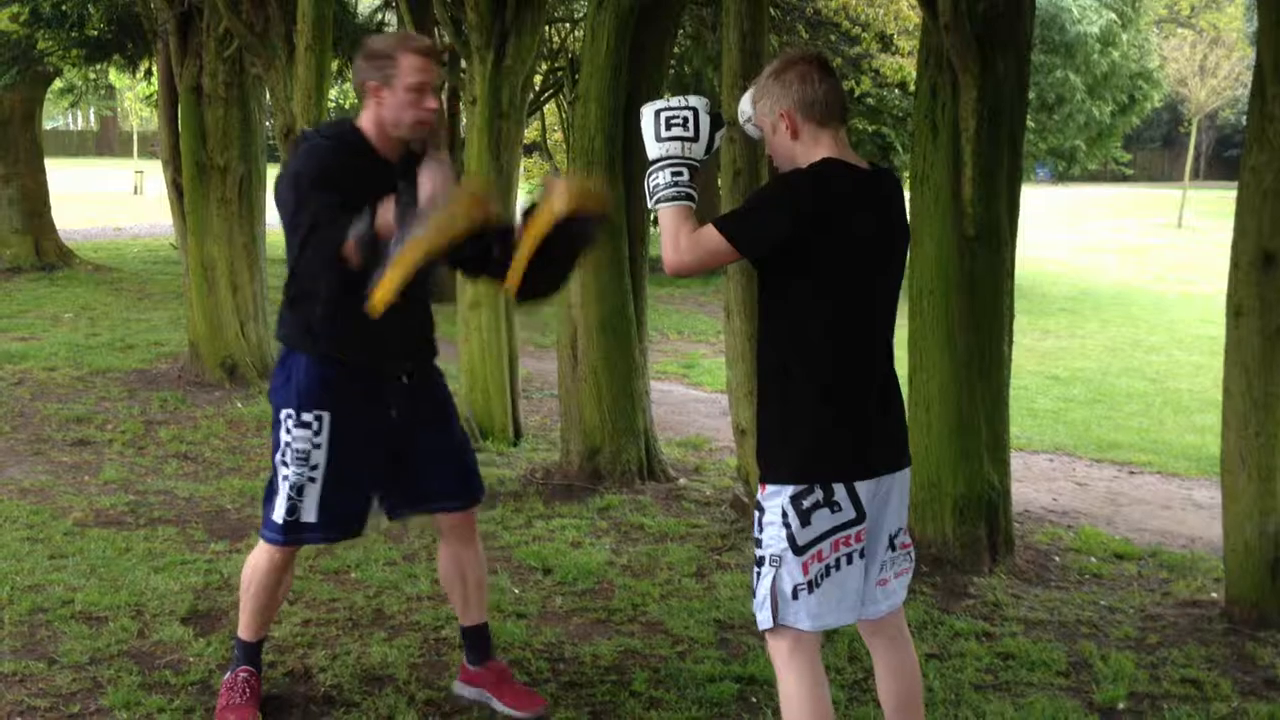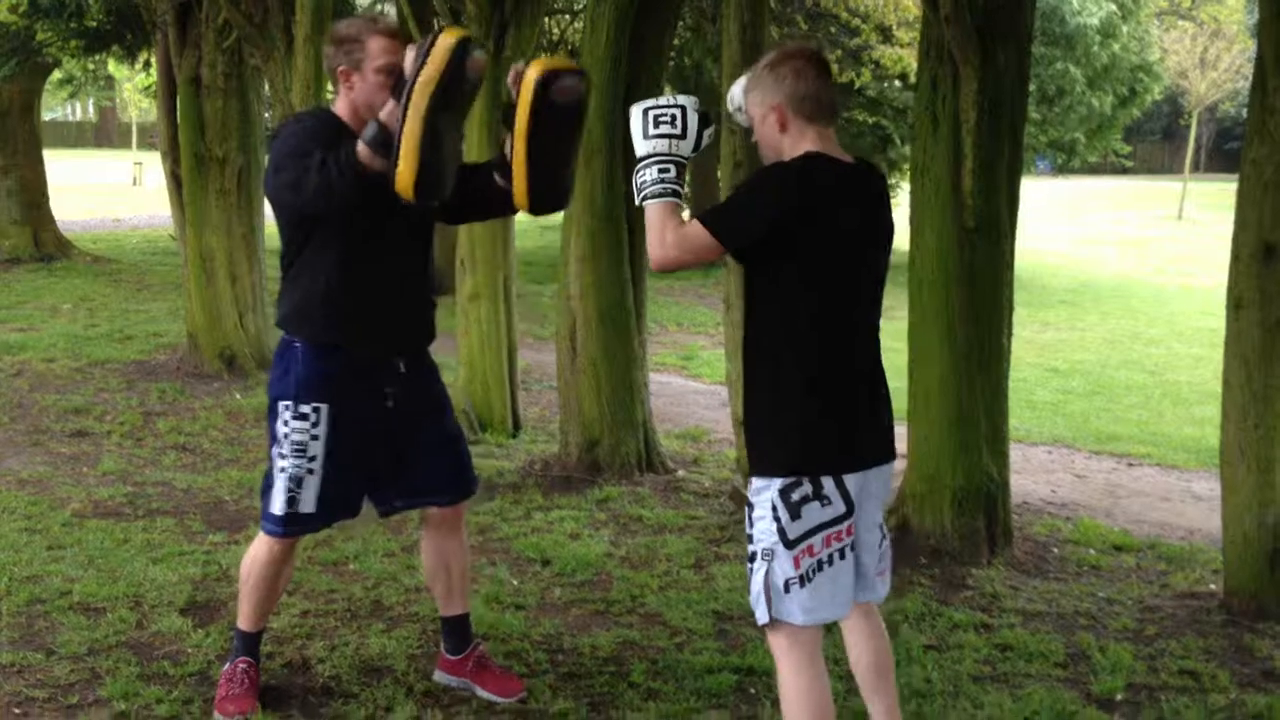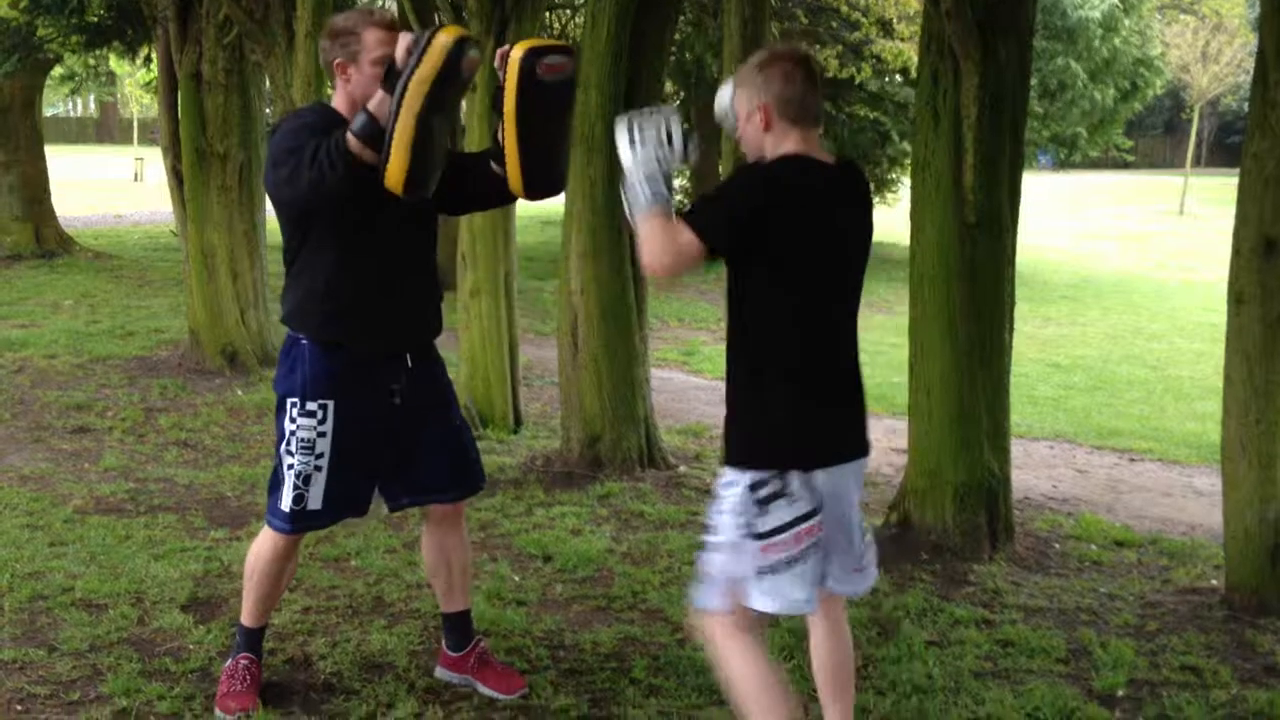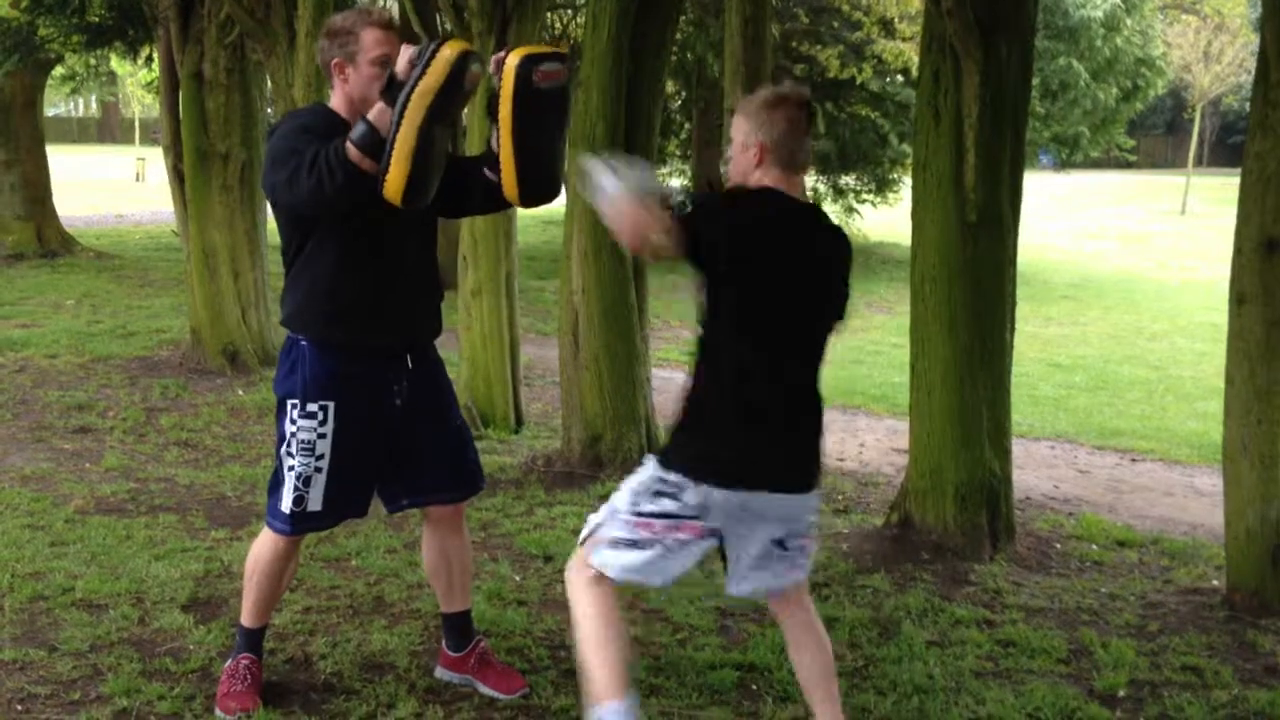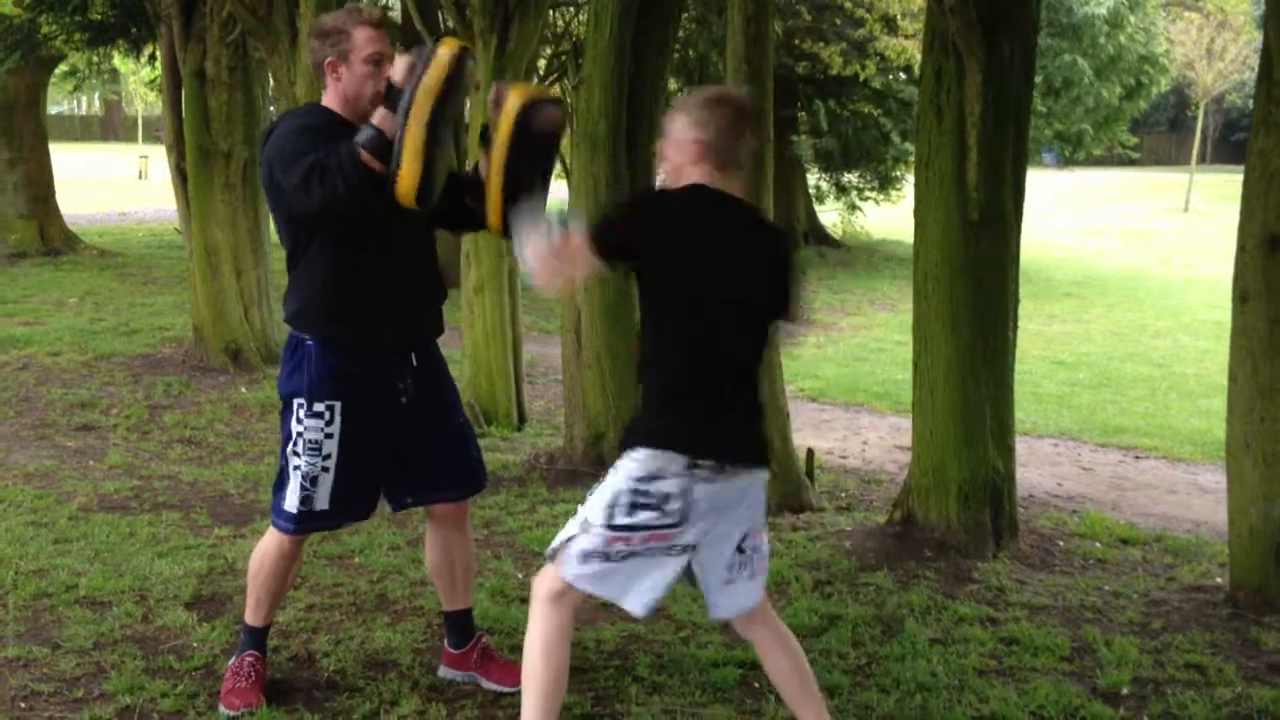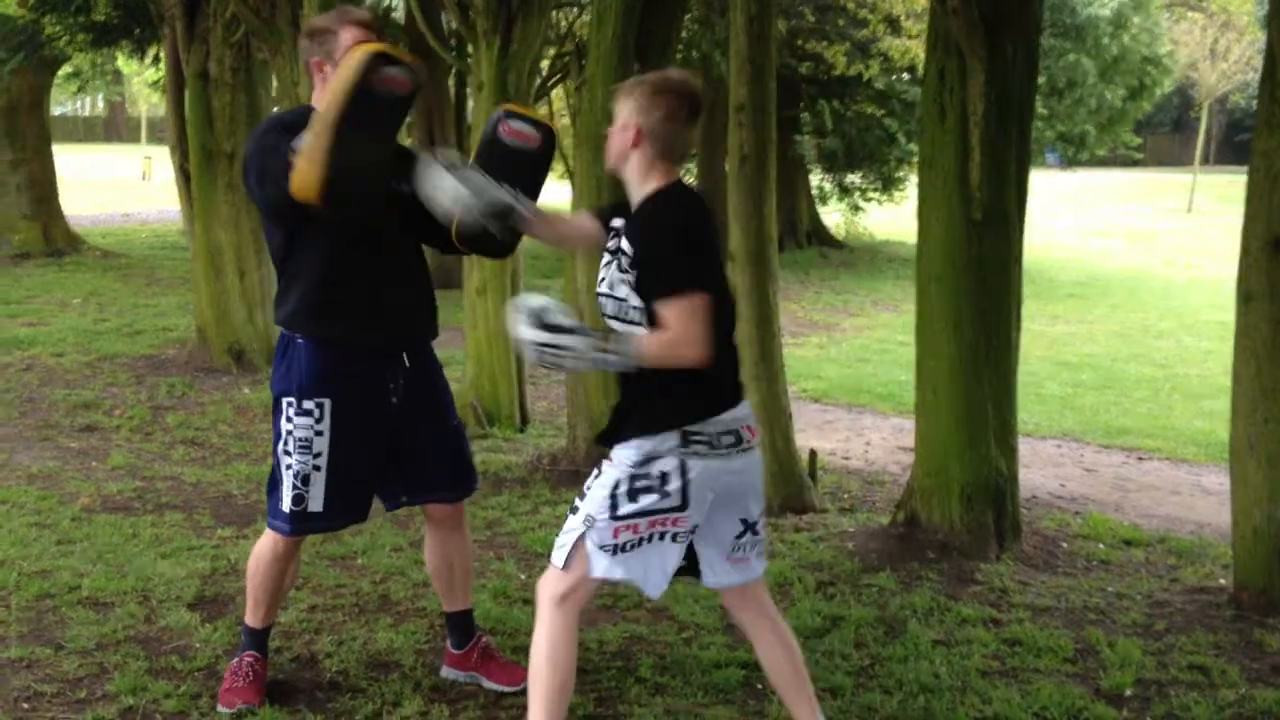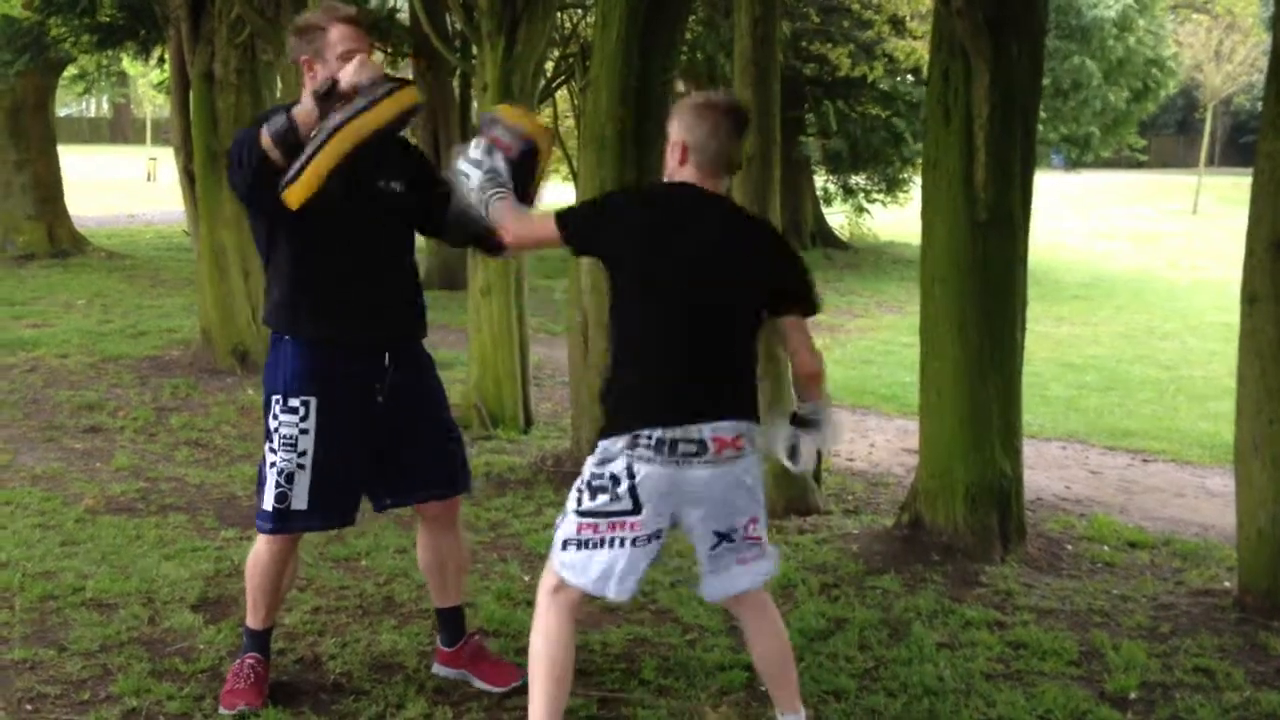
dt=0.2s
person 1, frame 1
left shoulder: (424, 171)
right shoulder: (319, 159)
left elbow: (483, 251)
right elbow: (315, 259)
right wrist: (406, 211)
left hip: (406, 374)
right hip: (324, 374)
left knee: (458, 512)
right knee: (284, 535)
person 1, frame 2
right shoulder: (302, 142)
left elbow: (488, 193)
right elbow: (339, 189)
right wrist: (402, 107)
left hip: (404, 363)
right hip: (322, 366)
left knee: (446, 504)
right knee: (285, 525)
left ankle: (458, 654)
right ankle: (242, 663)
person 1, frame 3
right shoulder: (299, 137)
left elbow: (494, 181)
right elbow: (329, 179)
right wrist: (394, 95)
left hip: (410, 357)
right hip: (327, 362)
left knee: (446, 502)
right knee: (291, 521)
left ankle: (459, 650)
right ankle: (244, 657)
person 1, frame 4
right shoulder: (297, 138)
left elbow: (491, 186)
right elbow: (327, 185)
right wrist: (393, 105)
left hip: (410, 358)
right hip: (327, 363)
left knee: (447, 503)
right knee: (290, 521)
left ankle: (460, 650)
right ankle: (244, 658)
person 1, frame 5
left shoulder: (401, 141)
right shoulder: (296, 137)
left elbow: (469, 206)
right elbow: (331, 189)
right wrist: (395, 109)
left hip: (412, 356)
right hip: (331, 360)
left knee: (450, 500)
right knee: (294, 521)
left ankle: (462, 647)
right ankle: (249, 654)
person 1, frame 6
right shoulder: (280, 138)
left elbow: (449, 231)
left hip: (406, 358)
right hip: (321, 361)
left knee: (446, 502)
right knee: (291, 522)
left ankle: (464, 647)
right ankle: (250, 655)
person 1, frame 7
left shoulder: (389, 150)
right shoulder: (276, 135)
left elbow: (455, 217)
right elbow: (249, 171)
right wrist: (329, 99)
left hip: (398, 357)
right hip: (312, 361)
left knee: (438, 502)
right knee: (282, 523)
left ankle: (454, 644)
right ankle: (253, 657)
person 2, frame 1
left shoulder: (803, 195)
right shoulder: (882, 191)
left elbow: (680, 256)
left wrist: (671, 164)
left hip: (814, 461)
right hip: (879, 451)
left knee: (791, 637)
right knee: (883, 622)
person 2, frame 2
left shoulder: (785, 189)
right shoulder: (868, 186)
left elbow: (666, 252)
left wrist: (658, 162)
right wrist: (761, 108)
left hip: (801, 453)
right hip: (864, 443)
left knee: (792, 631)
right knee: (858, 606)
person 2, frame 3
left shoulder: (762, 187)
right shoulder: (849, 186)
left elbow: (661, 261)
left wrist: (647, 181)
left hip: (774, 450)
right hip: (838, 441)
left knee: (722, 620)
right knee: (825, 601)
person 2, frame 4
left shoulder: (740, 213)
right shoulder: (832, 244)
left elbow: (638, 223)
left wrist: (610, 185)
left hip: (705, 464)
right hip: (791, 468)
left knee: (587, 574)
right knee: (789, 599)
person 2, frame 5
left shoulder: (663, 213)
right shoulder: (767, 241)
left elbow: (555, 273)
left wrist: (540, 238)
left hip: (669, 462)
right hip: (739, 462)
left knee: (551, 595)
right knee: (750, 613)
person 2, frame 6
left shoulder: (666, 222)
right shoulder: (655, 208)
left elbow: (690, 345)
right elbow: (584, 232)
left wrist: (590, 345)
left hip: (663, 446)
right hip: (728, 441)
left knee: (559, 595)
right knee: (747, 596)
person 2, frame 7
left shoulder: (631, 210)
right shoulder: (764, 242)
left elbow: (516, 233)
right elbow: (806, 361)
left wrist: (485, 185)
right wrist: (809, 415)
left hip: (641, 449)
right hip: (728, 445)
left knee: (558, 596)
right knee: (749, 595)
